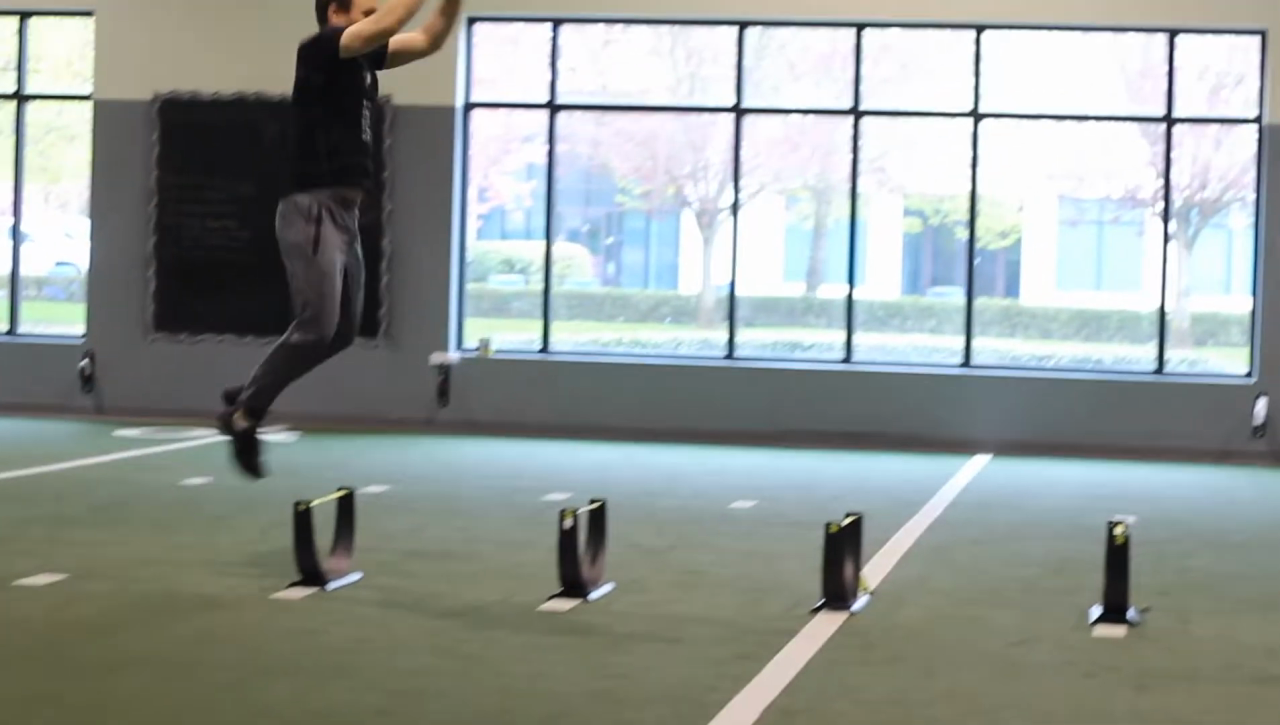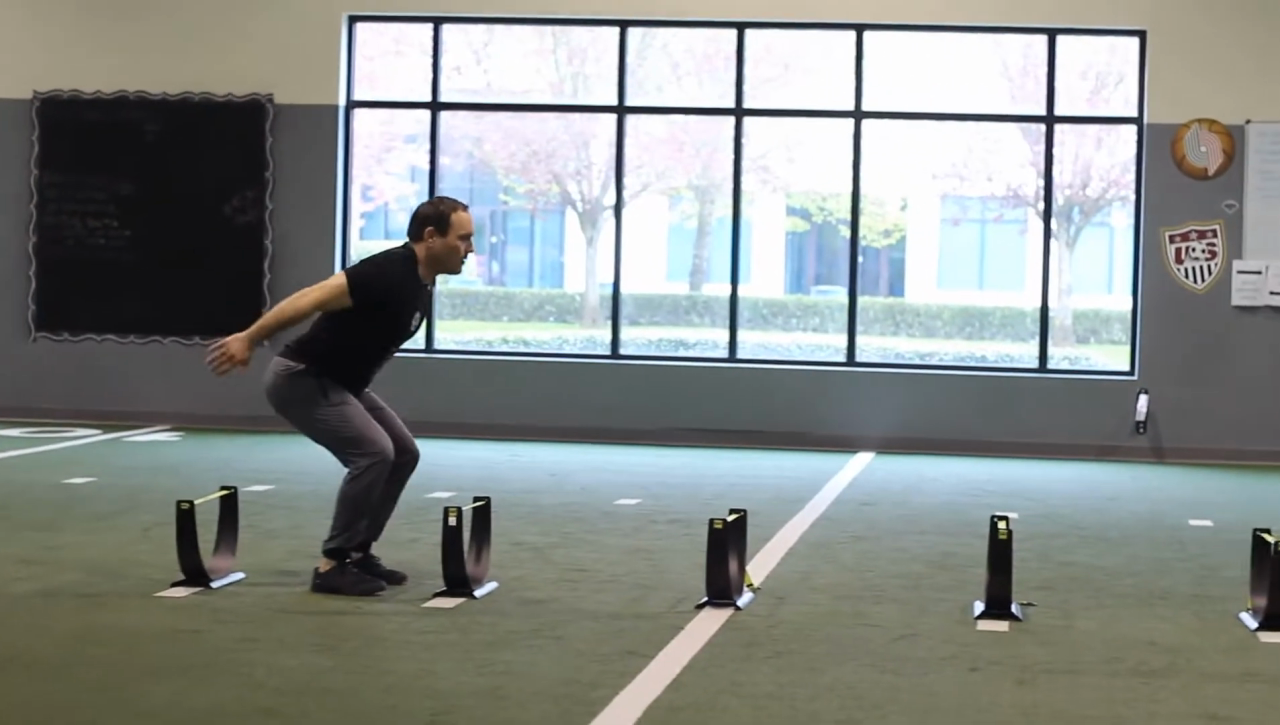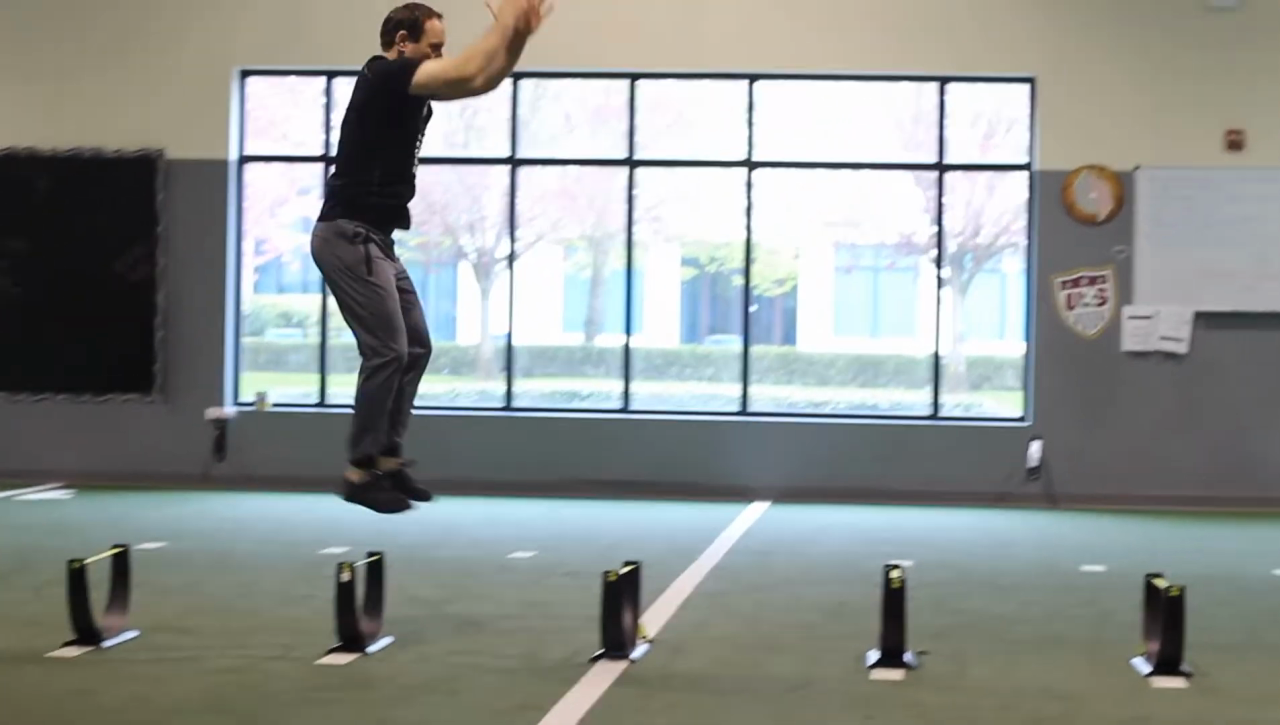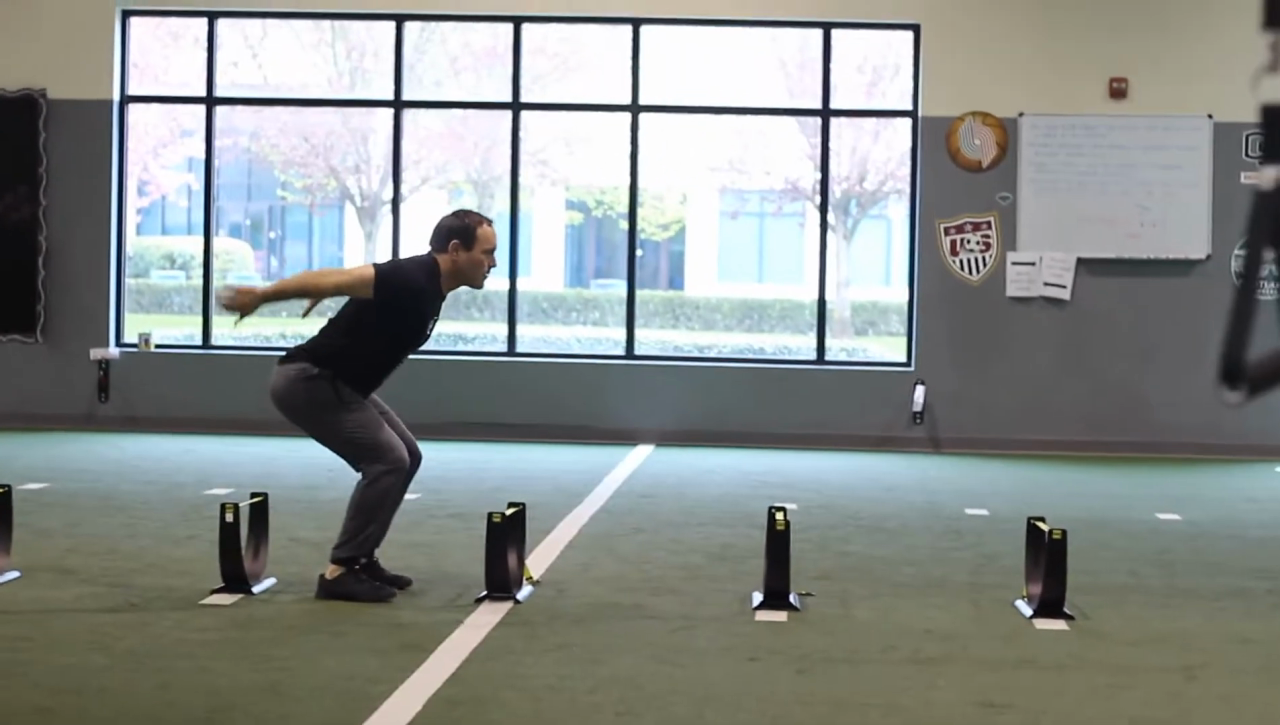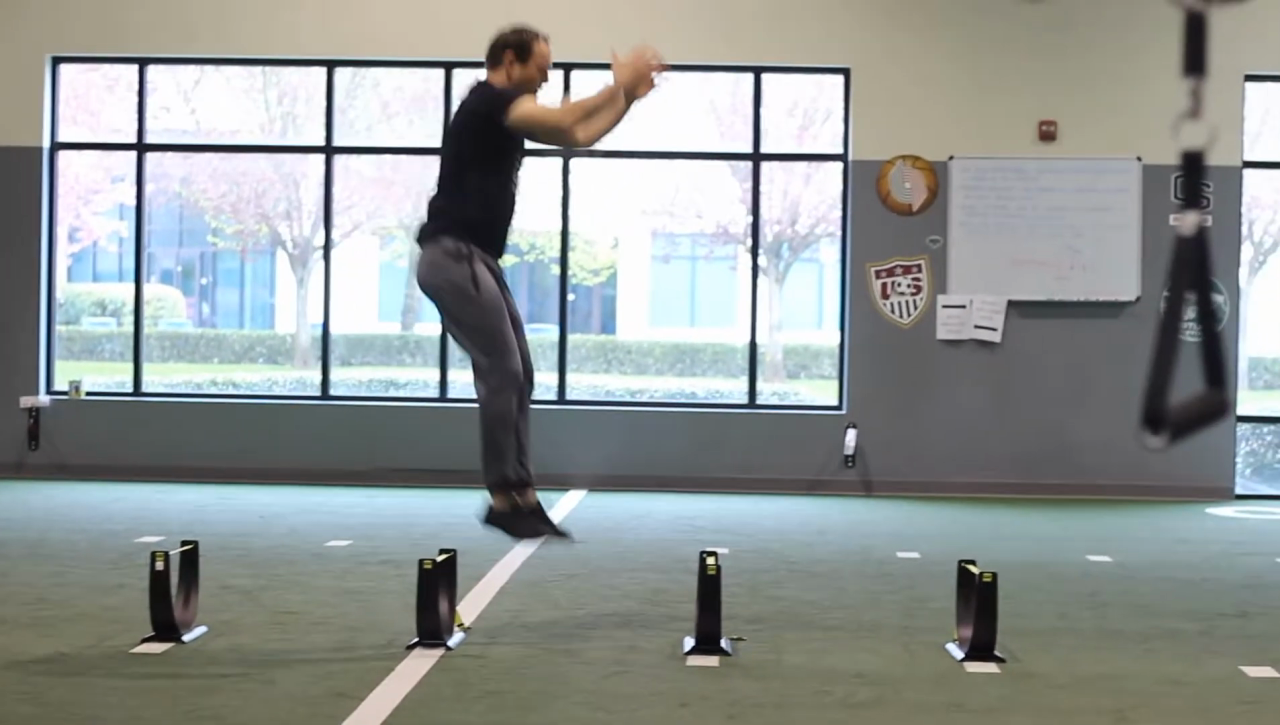
dt=1s
person 1, frame 1
left shoulder: (362, 57)
right shoulder: (320, 51)
left elbow: (430, 40)
left hip: (343, 215)
right hip: (312, 211)
left knee: (341, 331)
right knee: (316, 327)
left ankle: (246, 403)
right ankle: (245, 412)
person 1, frame 2
left shoulder: (422, 284)
right shoulder: (388, 273)
right elbow: (313, 297)
right wrist: (248, 339)
left hip: (339, 380)
right hip: (301, 379)
left knee: (403, 453)
right knee: (374, 453)
left ankle: (357, 552)
right ankle: (334, 563)
person 1, frame 3
left shoulder: (406, 87)
right shoulder: (384, 77)
left elbow: (484, 78)
right elbow: (466, 71)
left hip: (372, 239)
right hip: (348, 238)
left knee: (415, 350)
right knee: (388, 352)
left ankle: (385, 461)
right ankle: (365, 470)
person 1, frame 4
left shoulder: (429, 285)
right shoulder: (412, 281)
left elbow: (339, 280)
right elbow: (332, 280)
right wrist: (260, 298)
left hip: (337, 382)
right hip: (308, 381)
left knee: (405, 457)
right knee: (388, 461)
left ankle: (360, 560)
right ankle: (341, 571)
person 1, frame 5
left shoulder: (506, 113)
right shoulder: (488, 101)
left elbow: (578, 135)
right elbow: (565, 120)
left wrist: (627, 96)
right wrist: (619, 85)
left hip: (475, 260)
right hip: (454, 257)
left knee: (515, 377)
right knee: (505, 377)
left ankle: (517, 496)
right ankle: (510, 498)
